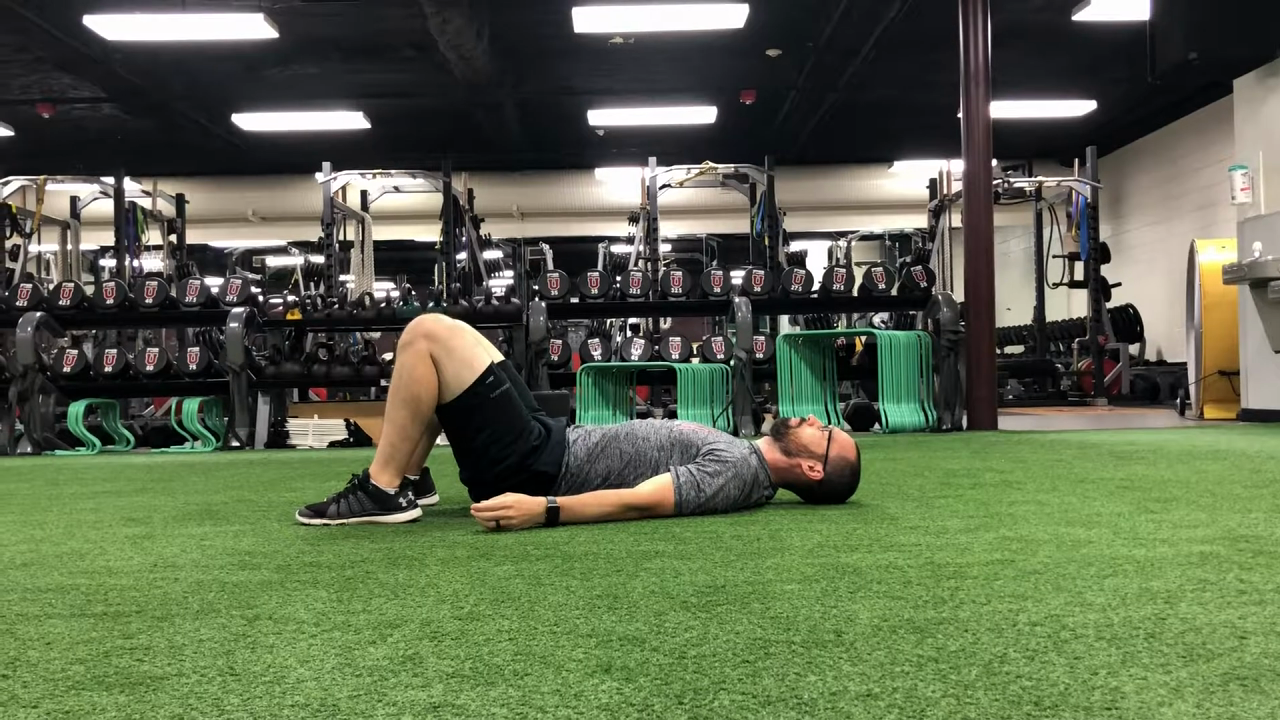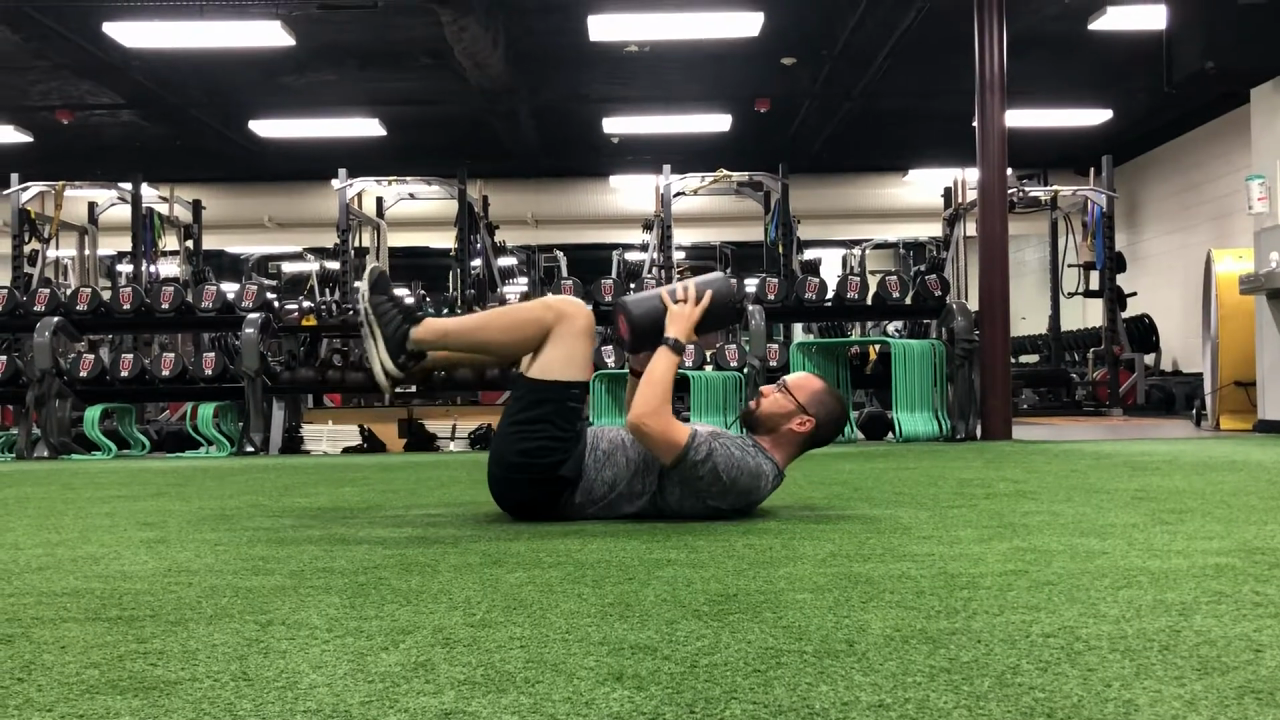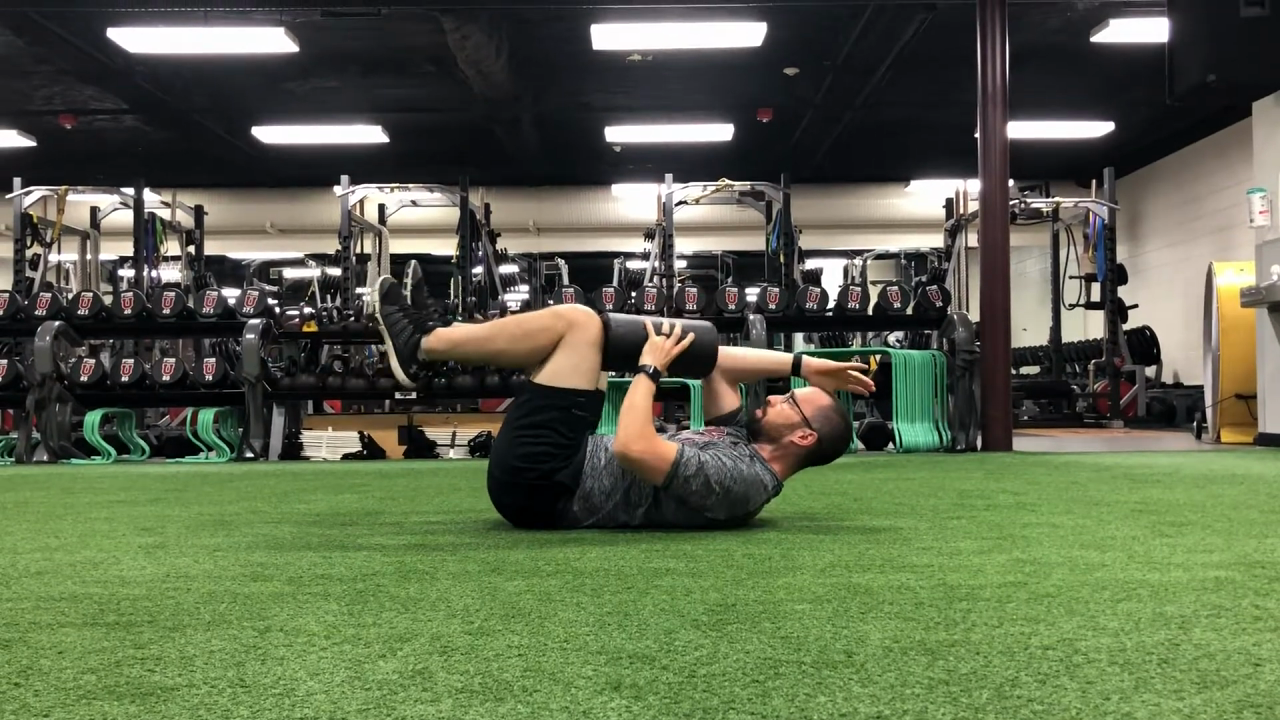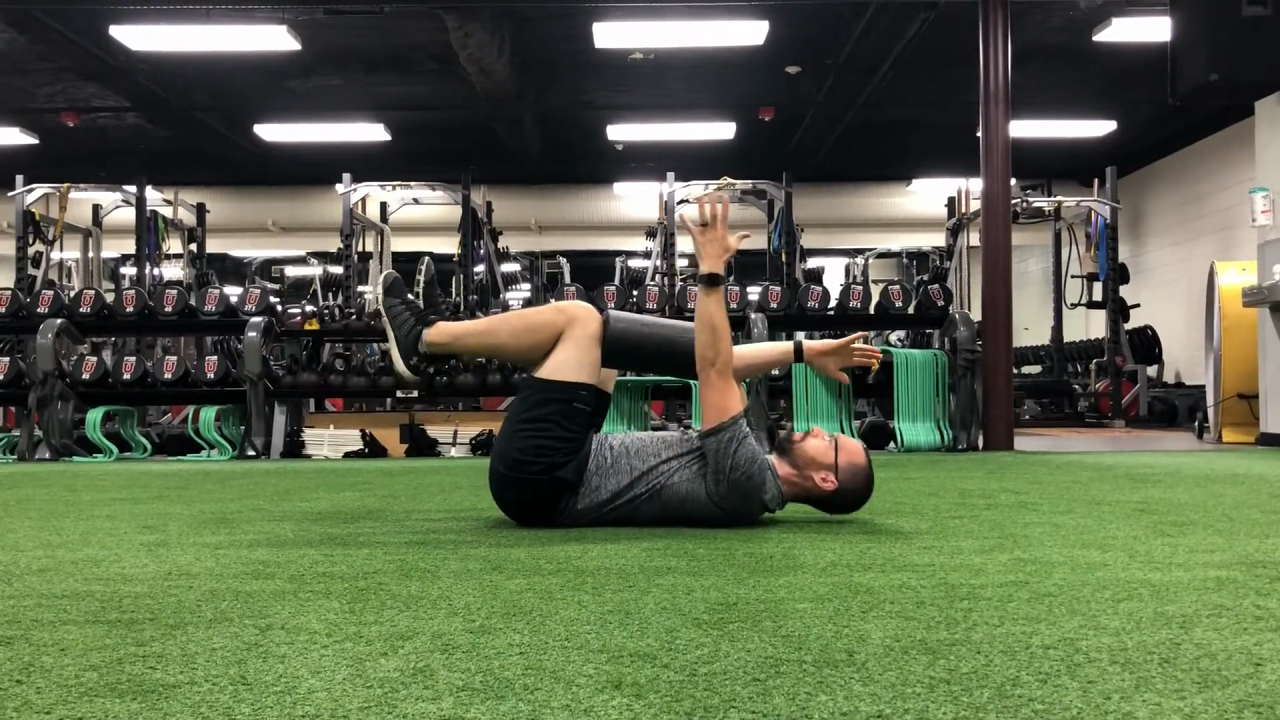
dt=1s
person 1, frame 1
left shoulder: (737, 472)
right shoulder: (738, 454)
left elbow: (636, 503)
left wrist: (541, 508)
left hip: (531, 466)
right hip: (554, 444)
left knee: (426, 335)
right knee: (444, 335)
left ankle: (383, 490)
right ankle: (408, 477)
person 1, frame 2
left shoulder: (745, 470)
right shoulder: (743, 455)
left elbow: (645, 424)
right elbow: (649, 423)
left wrist: (675, 338)
right wrist: (644, 361)
left hip: (538, 477)
right hip: (547, 474)
left knee: (568, 313)
right knee: (546, 334)
left ankle: (408, 337)
right ankle: (410, 357)
person 1, frame 3
left shoulder: (737, 480)
right shoulder: (741, 449)
left elbow: (632, 447)
right elbow: (716, 363)
left wrist: (650, 366)
right wrist: (803, 365)
left hip: (538, 485)
right hip: (551, 479)
left knee: (578, 321)
right knee: (587, 339)
left ankle: (421, 346)
right ankle: (442, 334)
person 1, frame 4
left shoulder: (746, 479)
right shoulder: (754, 469)
left elbow: (714, 370)
right elbow: (722, 370)
left wrist: (711, 269)
right wrist: (805, 350)
left hip: (538, 479)
right hip: (554, 476)
left knee: (580, 318)
right knee: (595, 339)
left ankle: (423, 339)
right ankle: (441, 331)
